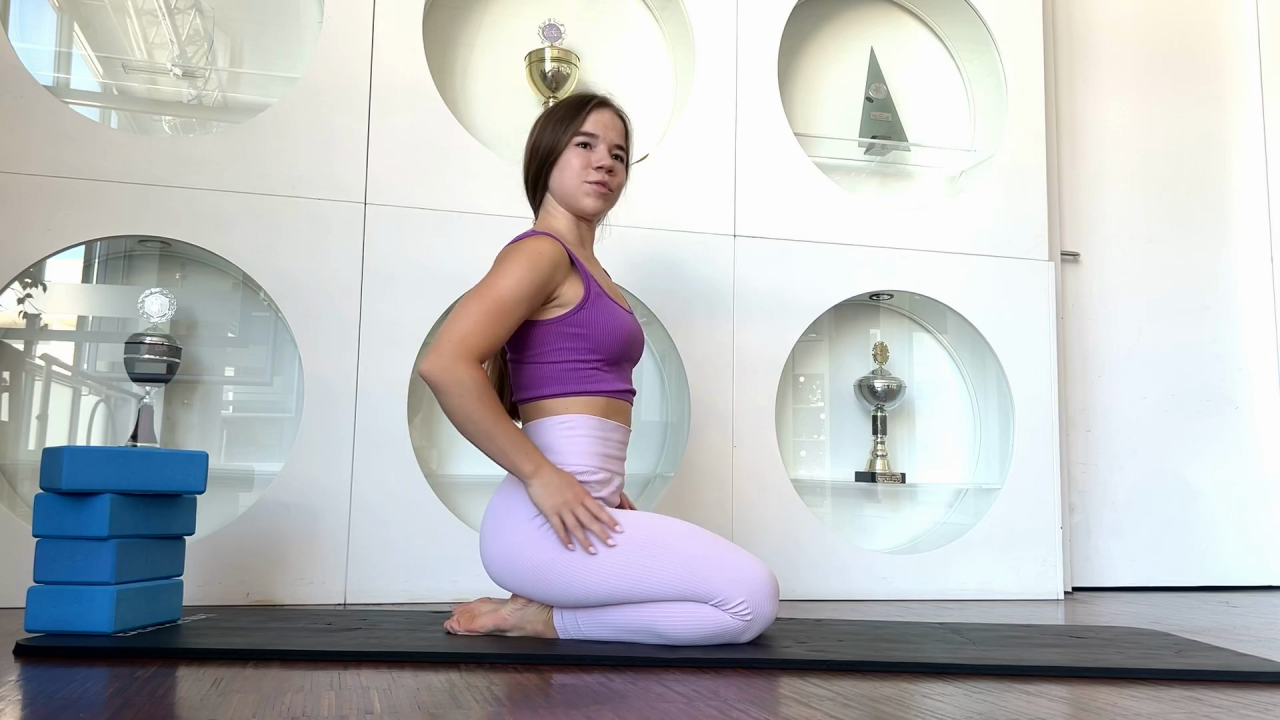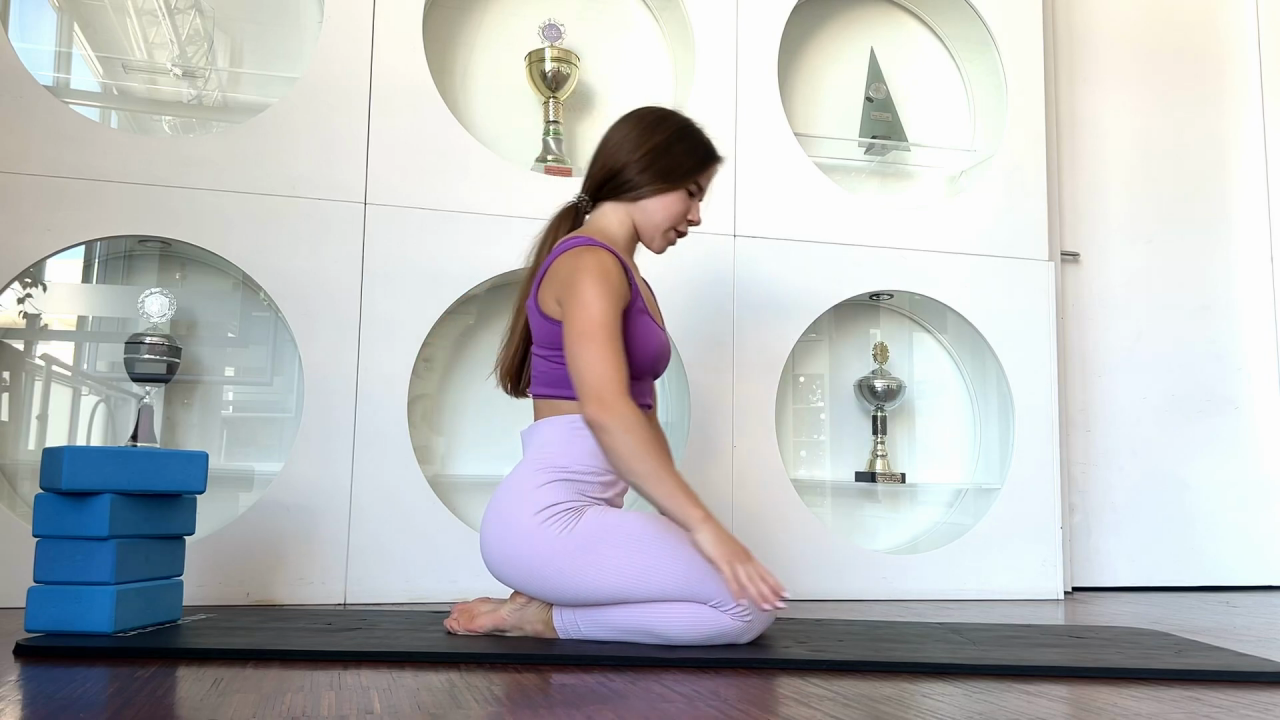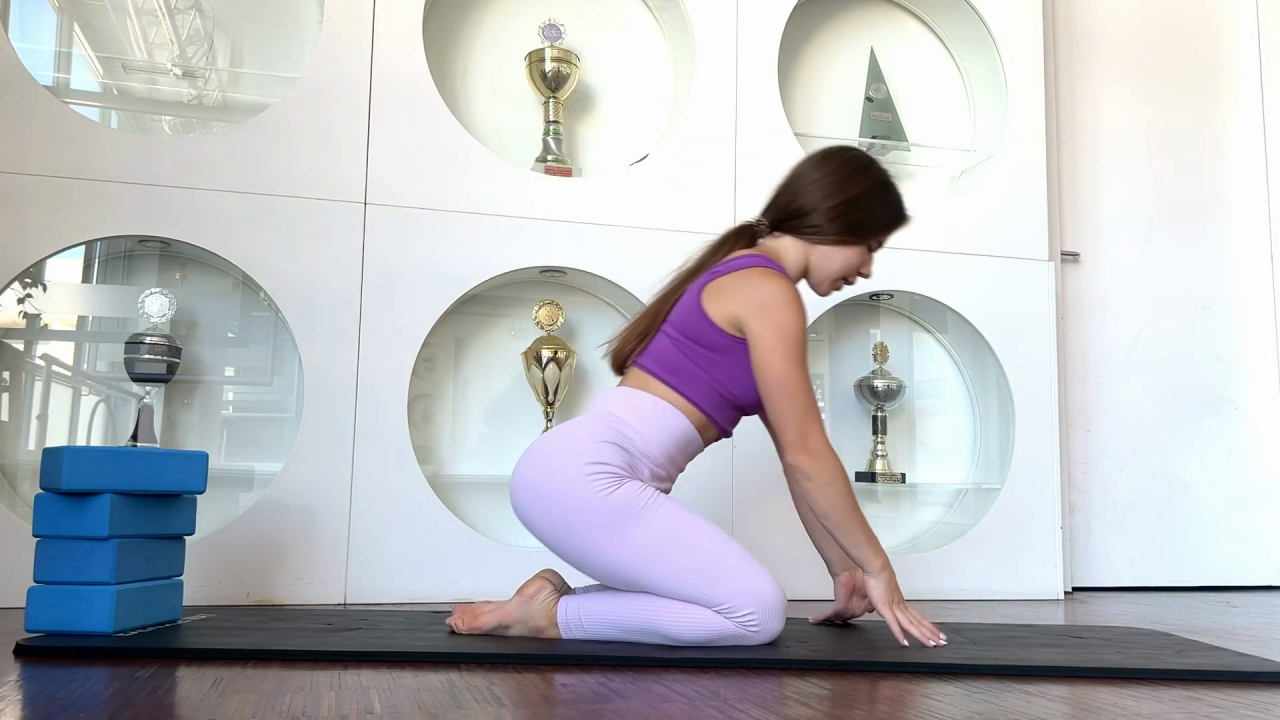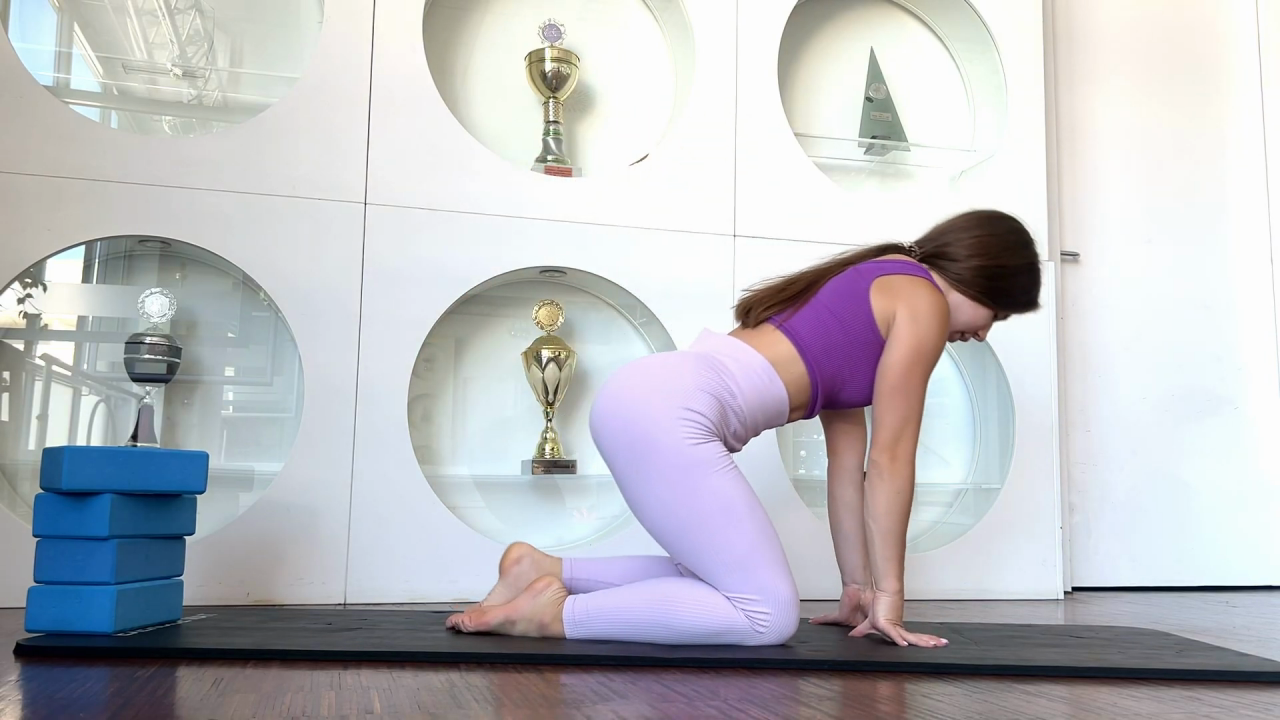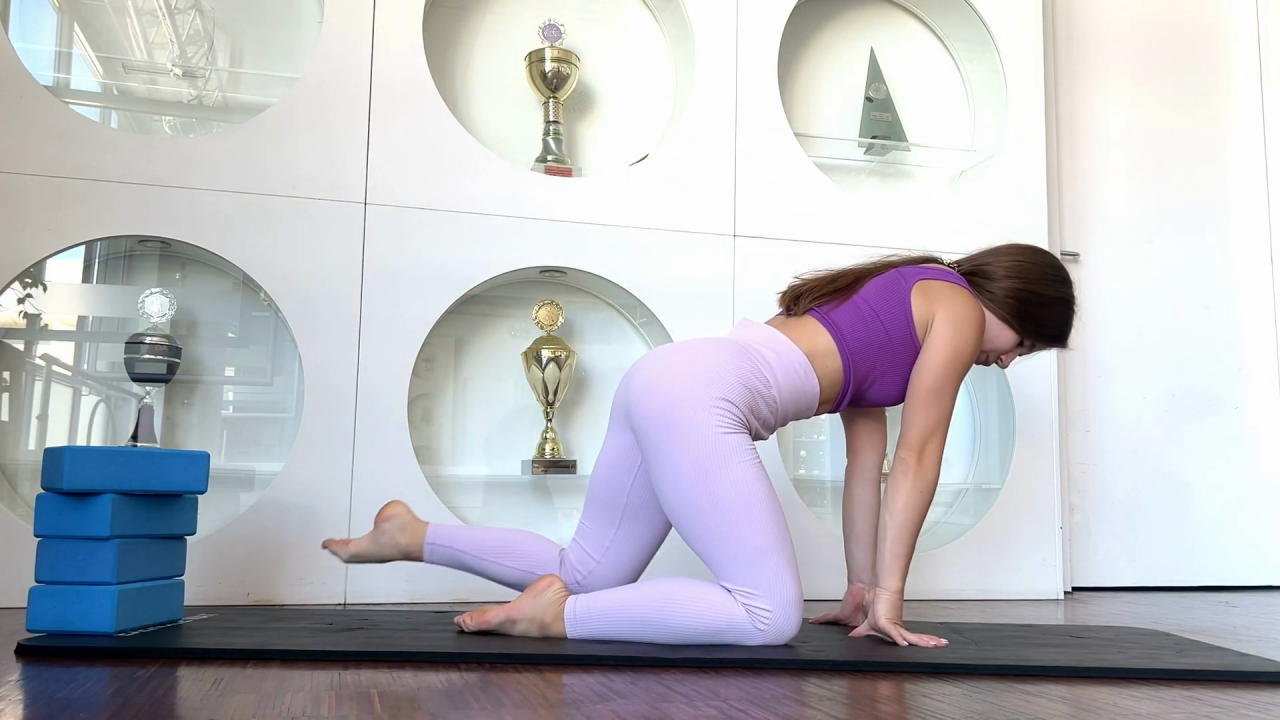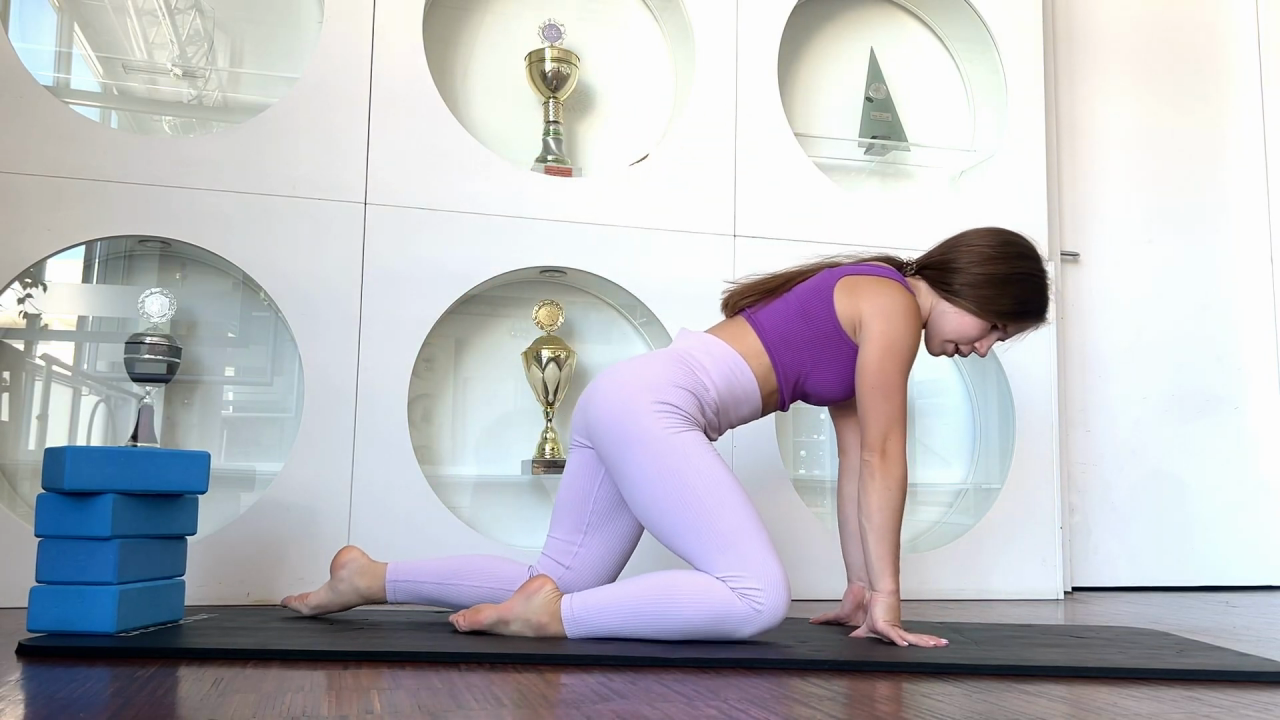
dt=0.4s
person 1, frame 1
left shoulder: (584, 271)
right shoulder: (539, 254)
right elbow: (443, 365)
left wrist: (604, 492)
right wrist: (541, 476)
left hip: (569, 512)
right hip: (542, 521)
left knee: (738, 585)
right knee: (750, 598)
left ankle: (547, 600)
right ankle: (546, 619)
person 1, frame 2
left shoulder: (624, 277)
right shoulder: (589, 265)
left elbow: (635, 417)
right elbow: (607, 409)
left wrist: (684, 529)
right wrist: (704, 529)
left hip: (572, 513)
right hip: (548, 518)
right knee: (745, 602)
left ankle: (551, 598)
right ankle: (548, 618)
person 1, frame 3
left shoulder: (739, 279)
right shoulder: (768, 296)
left elbow: (797, 455)
right elbow: (805, 455)
left wrist: (843, 570)
right wrist: (877, 571)
left hip: (589, 482)
right hip: (581, 481)
left knee: (730, 595)
right knee: (756, 611)
left ankle: (558, 598)
right ankle: (552, 615)
person 1, frame 4
left shoulder: (867, 289)
right shoulder: (922, 302)
left elbow: (848, 462)
right elbow: (890, 462)
left wrist: (857, 587)
right wrist: (886, 593)
left hip: (640, 396)
right hip: (668, 415)
left knee: (717, 582)
right knee: (768, 616)
left ankle: (546, 570)
right ankle: (557, 613)
person 1, frame 5
left shoulder: (892, 311)
right shoulder: (958, 308)
left elbow: (863, 462)
right elbow: (916, 460)
left wrist: (861, 588)
right wrist: (887, 595)
left hip: (661, 378)
right hip: (697, 401)
left knee: (590, 574)
right knee: (770, 617)
left ankle: (410, 535)
right ankle: (555, 615)
person 1, frame 6
left shoulder: (863, 305)
right shoulder: (893, 303)
left elbow: (854, 459)
right elbow: (882, 459)
left wrist: (859, 588)
right wrist: (884, 595)
left hip: (623, 401)
right hip: (650, 405)
left knee: (560, 588)
right knee: (757, 601)
left ankle: (370, 579)
right ankle: (547, 612)
